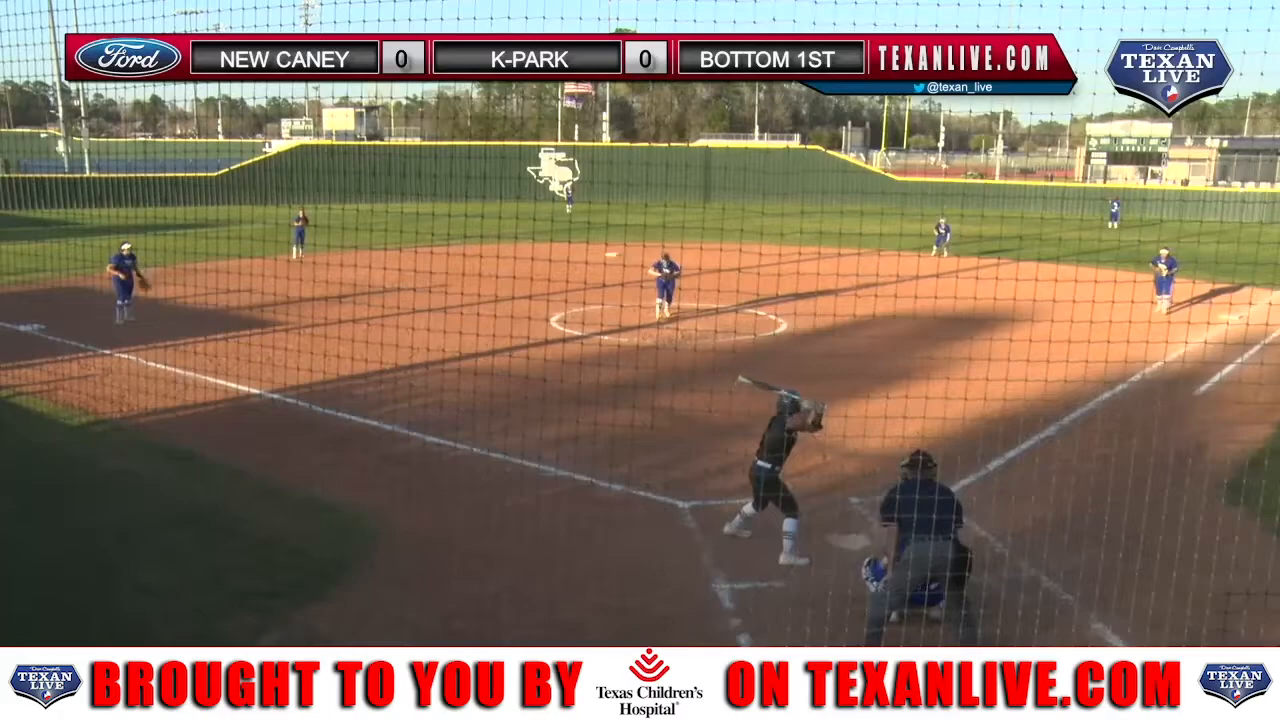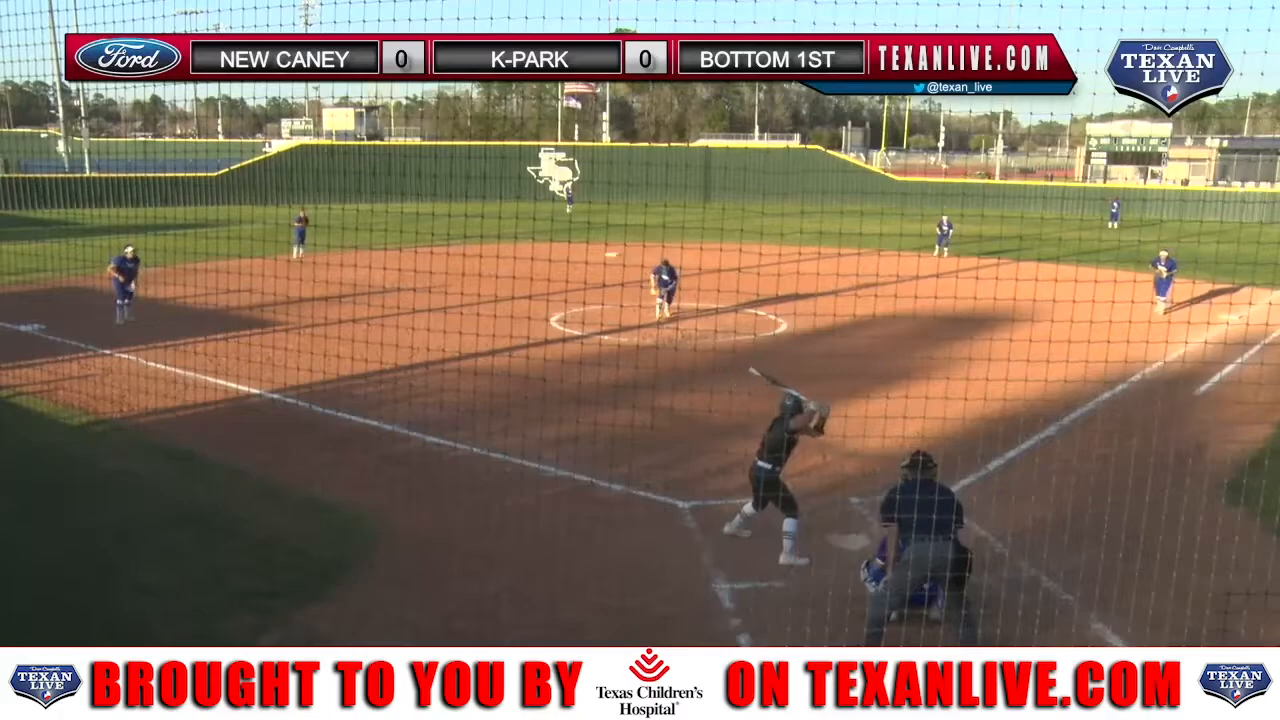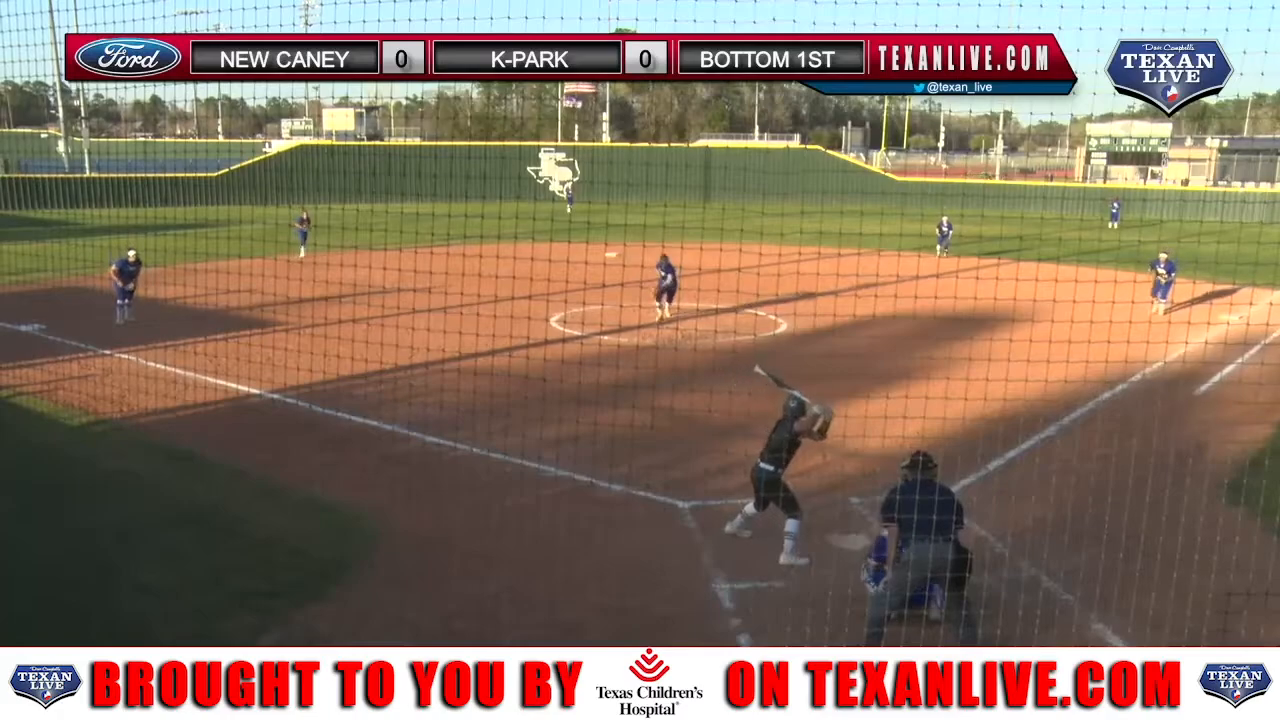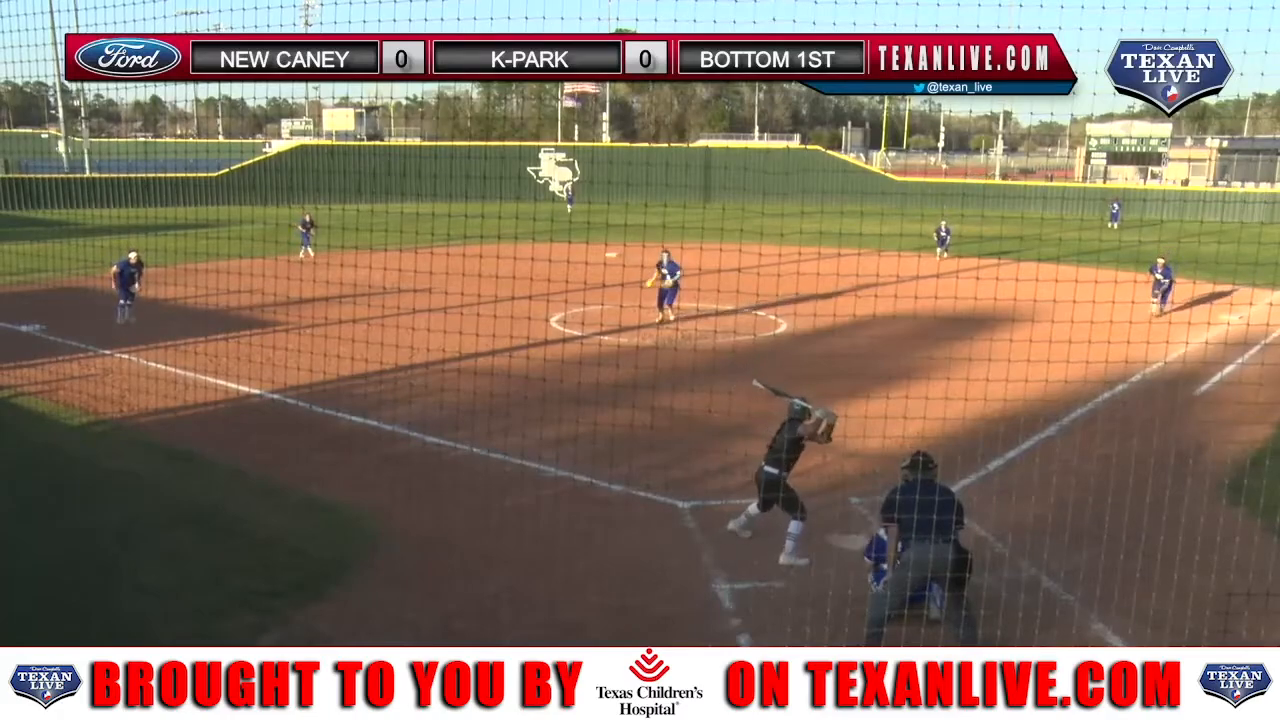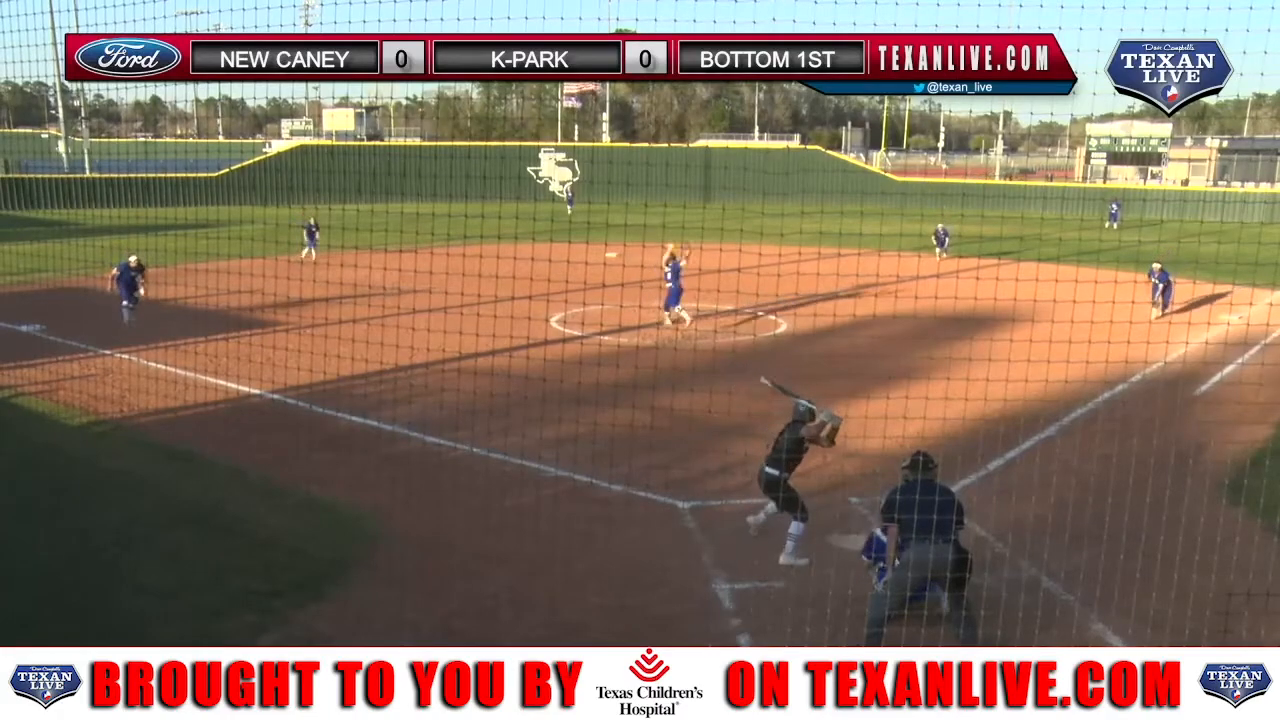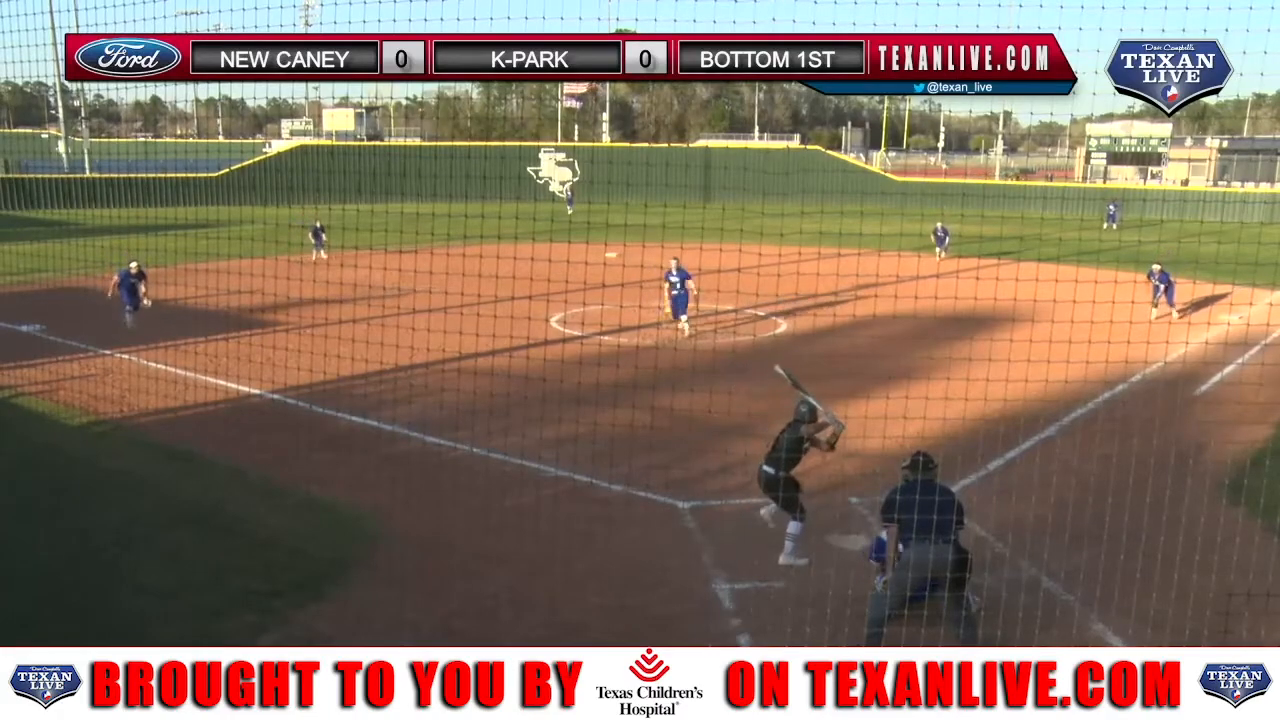
dt=0.2s
person 1, frame 1
left shoulder: (896, 493)
right shoulder: (948, 494)
left elbow: (893, 536)
right elbow: (955, 531)
left wrist: (891, 570)
left hip: (916, 552)
right hip: (949, 552)
left knee: (881, 602)
right knee: (958, 605)
person 1, frame 2
left shoulder: (896, 494)
right shoulder: (948, 494)
left elbow: (893, 537)
right elbow: (955, 531)
left wrist: (890, 571)
left hip: (916, 553)
right hip: (949, 553)
left knee: (882, 601)
right knee: (959, 605)
person 1, frame 3
left shoulder: (897, 494)
right shoulder: (948, 495)
left elbow: (893, 537)
right elbow: (955, 533)
left wrist: (890, 572)
left hip: (916, 553)
right hip: (949, 554)
left knee: (882, 601)
right knee: (959, 605)
person 1, frame 4
left shoulder: (897, 494)
right shoulder: (949, 495)
left elbow: (893, 537)
right elbow: (955, 533)
left wrist: (890, 571)
left hip: (916, 554)
right hip: (949, 554)
left knee: (881, 602)
right knee: (959, 605)
person 1, frame 5
left shoulder: (897, 495)
right shoulder: (949, 495)
left elbow: (892, 537)
right elbow: (956, 533)
left wrist: (890, 571)
left hip: (916, 555)
right hip: (949, 555)
left knee: (882, 601)
right knee: (959, 605)
person 1, frame 6
left shoulder: (897, 495)
right shoulder: (949, 495)
left elbow: (892, 537)
right elbow: (955, 533)
left wrist: (889, 572)
left hip: (915, 555)
right hip: (949, 555)
left knee: (881, 600)
right knee: (960, 604)
person 2, frame 1
left shoulder: (788, 422)
right shoulder: (781, 422)
left elbow: (813, 427)
right elbow: (800, 421)
left wrist: (817, 412)
right wrist: (807, 408)
left hip: (758, 471)
right hip: (767, 475)
left knee: (759, 503)
right knee: (791, 510)
left ankle: (733, 526)
right ankle: (788, 555)
person 2, frame 2
left shoulder: (791, 424)
right shoulder: (784, 423)
left elbow: (815, 432)
right elbow: (803, 422)
left wrist: (822, 415)
right wrist: (813, 409)
left hip: (758, 470)
right hip: (767, 475)
left knee: (759, 502)
right knee: (791, 510)
left ankle: (733, 526)
right ankle: (788, 555)
person 2, frame 3
left shoulder: (794, 426)
right shoulder: (787, 426)
left elbow: (818, 436)
right elbow: (807, 425)
left wrist: (826, 419)
right wrist: (816, 412)
left hip: (760, 472)
right hip: (769, 476)
left knee: (761, 503)
right knee: (794, 512)
left ankle: (735, 526)
right ankle: (788, 555)
person 2, frame 4
left shoulder: (797, 429)
right shoulder: (792, 428)
left elbow: (823, 438)
right elbow: (811, 430)
left wrist: (829, 422)
right wrist: (819, 417)
left hip: (764, 474)
right hip: (773, 479)
left knee: (764, 504)
right knee: (799, 513)
left ankle: (737, 524)
right ankle: (789, 555)
person 2, frame 5
left shoulder: (801, 431)
right shoulder: (795, 429)
left elbow: (826, 442)
right elbow: (813, 431)
left wrist: (834, 426)
right wrist: (824, 420)
left hip: (767, 475)
right hip: (773, 480)
left knee: (782, 502)
right knee: (800, 515)
left ankle: (756, 521)
right ankle: (788, 555)
person 2, frame 6
left shoulder: (804, 432)
right shoulder: (795, 429)
left elbow: (825, 446)
right elbow: (813, 428)
left wrist: (836, 433)
right wrist: (827, 422)
left hip: (770, 474)
right hip: (771, 478)
left knee: (795, 489)
right knee: (798, 513)
left ankle: (769, 511)
right ankle: (788, 556)
